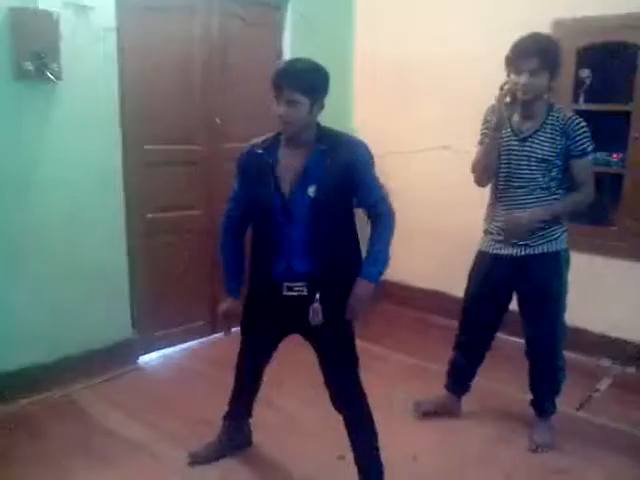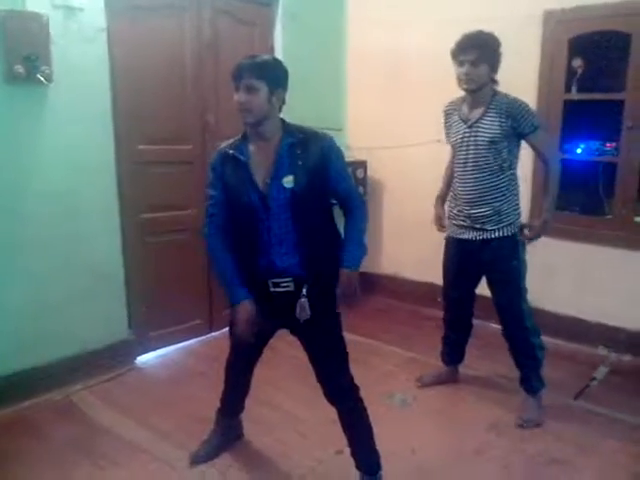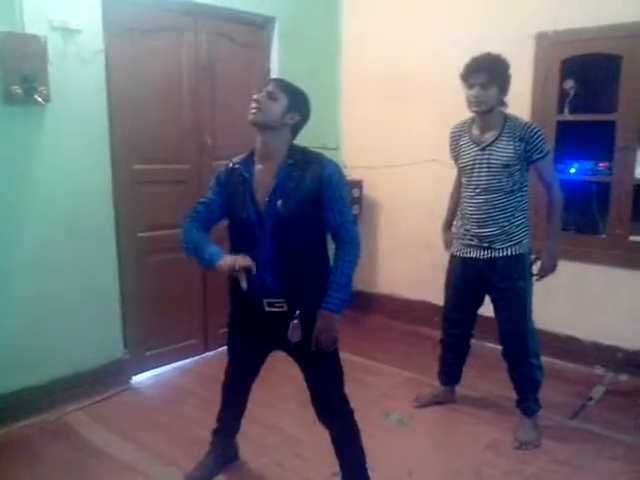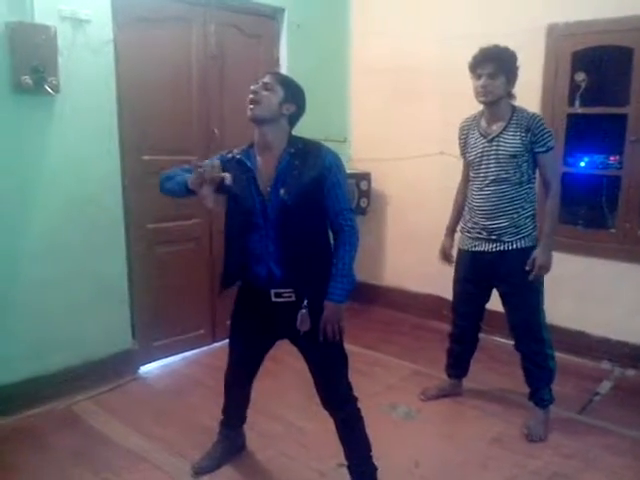
dt=0.7s
person 1, frame 1
left shoulder: (349, 154)
right shoulder: (255, 157)
left elbow: (382, 214)
right elbow: (234, 223)
left wrist: (368, 275)
right wrist: (231, 291)
left hip: (326, 294)
right hip: (268, 291)
left knee: (345, 389)
right knee: (249, 365)
right ankle: (235, 431)
person 1, frame 2
left shoulder: (317, 148)
right shoulder: (226, 160)
left elbow: (354, 206)
right elbow: (217, 233)
left wrist: (349, 264)
right wrist: (238, 296)
left hip: (312, 288)
right hip: (254, 290)
left knee: (338, 383)
right knee: (238, 362)
right ankle: (227, 425)
person 1, frame 3
left shoulder: (321, 172)
right shoulder: (232, 174)
left elbow: (348, 241)
right elbow: (192, 225)
left wrist: (331, 308)
right wrist: (219, 258)
left hip: (305, 310)
right hip: (250, 308)
left knee: (332, 406)
right knee: (235, 384)
right ankle: (223, 446)
person 1, frame 4
left shoulder: (320, 161)
right shoulder: (233, 163)
left elbow: (346, 231)
right elbow: (168, 182)
left wrist: (335, 297)
right wrist: (194, 179)
left hip: (309, 300)
right hip: (254, 298)
left knee: (337, 395)
right knee: (237, 376)
right ankle: (230, 437)
person 2, frame 1
left shoulder: (569, 126)
right shoulder: (495, 116)
left elbow: (584, 193)
right elbow: (482, 177)
left wrist: (536, 215)
right wrist: (498, 124)
left hip: (545, 253)
right hip: (495, 247)
left knee: (544, 339)
right knee: (473, 326)
left ankle: (543, 414)
right ankle: (452, 396)
person 2, frame 2
left shoulder: (513, 110)
right shoulder: (451, 113)
left elbow: (551, 161)
left wrist: (543, 216)
right wrist: (440, 200)
left hip: (502, 233)
right hip: (459, 231)
left knee: (514, 313)
right knee: (455, 304)
left ankle: (533, 391)
right ankle: (450, 366)
person 2, frame 3
left shoulder: (525, 134)
right shoulder: (458, 134)
left elbow: (553, 190)
left wrist: (551, 247)
right wrist: (447, 225)
left hip: (509, 255)
right hip: (464, 252)
left knee: (517, 336)
right knee: (454, 325)
left ankle: (529, 413)
right ankle: (447, 386)
person 2, frame 4
left shoulder: (532, 126)
right shoulder: (467, 128)
left elbow: (552, 188)
left wrist: (545, 245)
right wrist: (449, 232)
left hip: (518, 248)
right hip: (472, 246)
left knee: (529, 330)
right knee: (463, 320)
left ankle: (541, 404)
right ankle: (454, 379)
